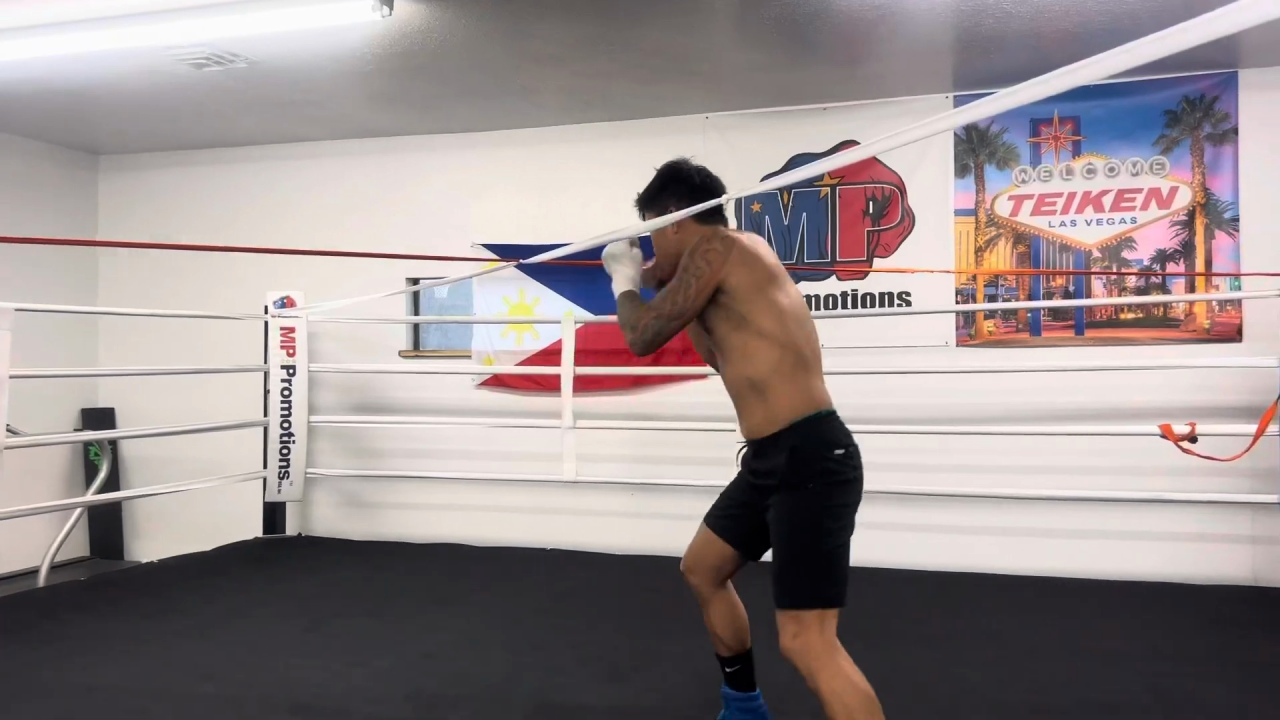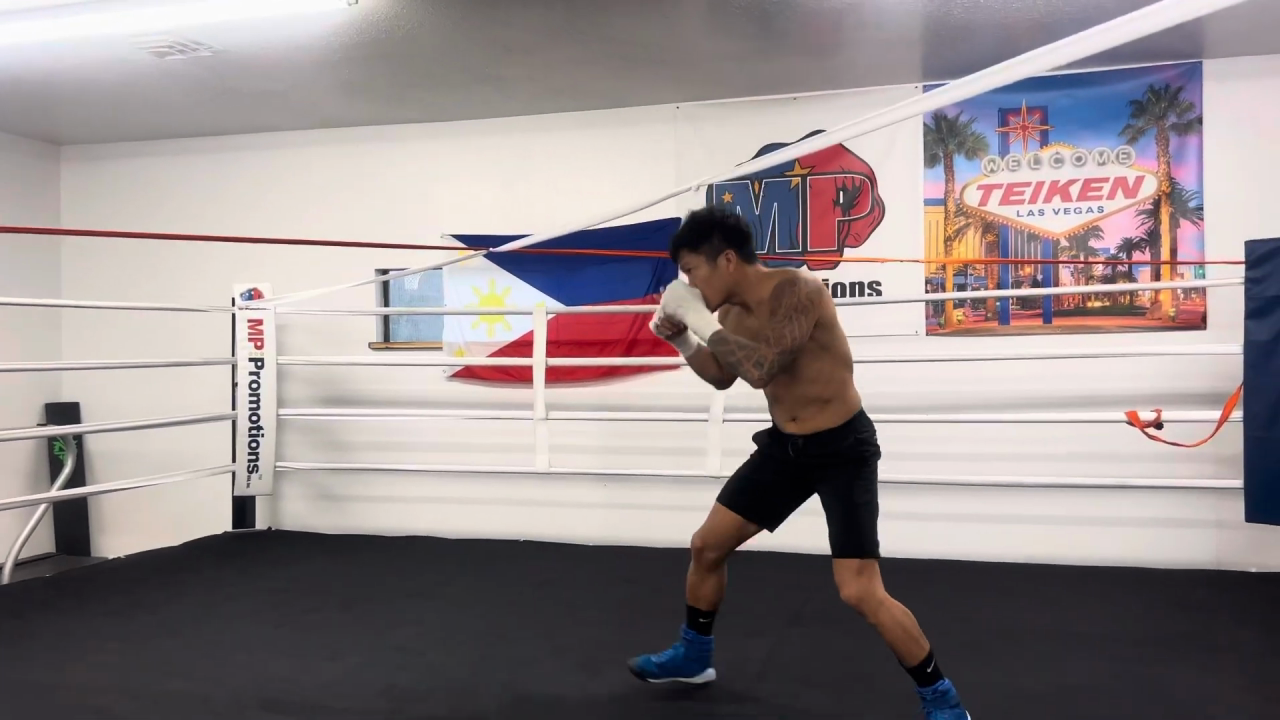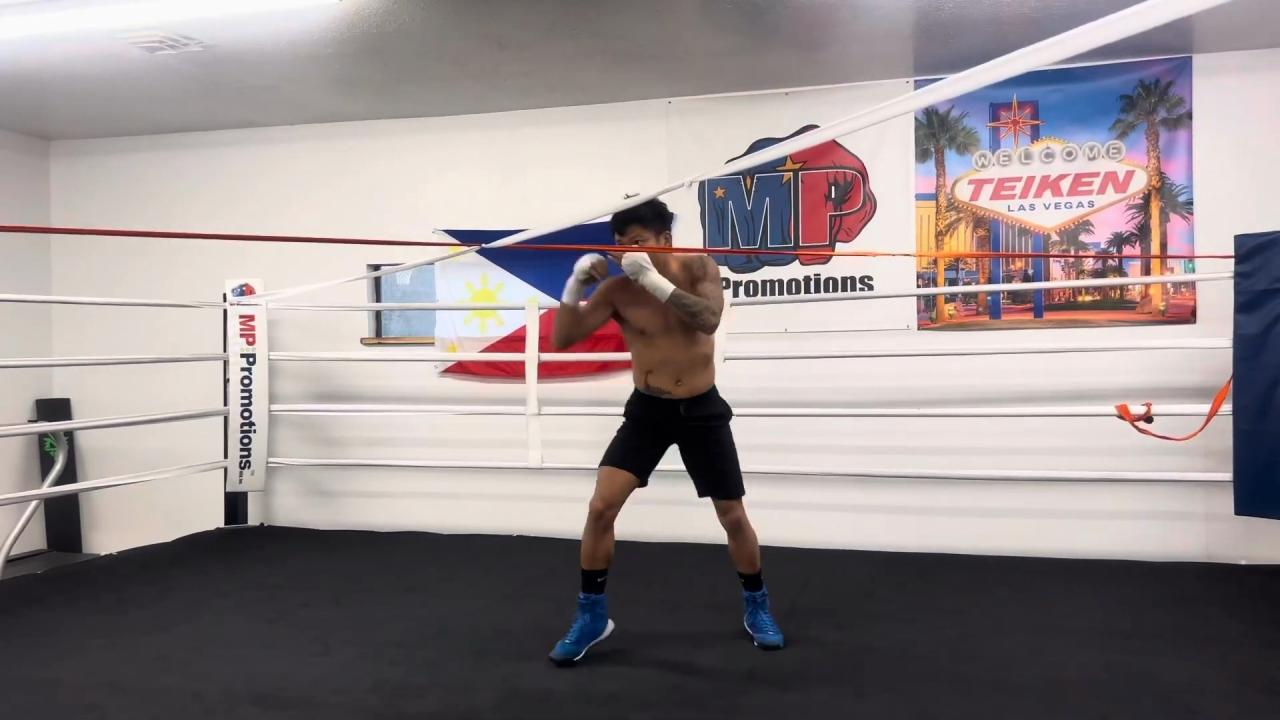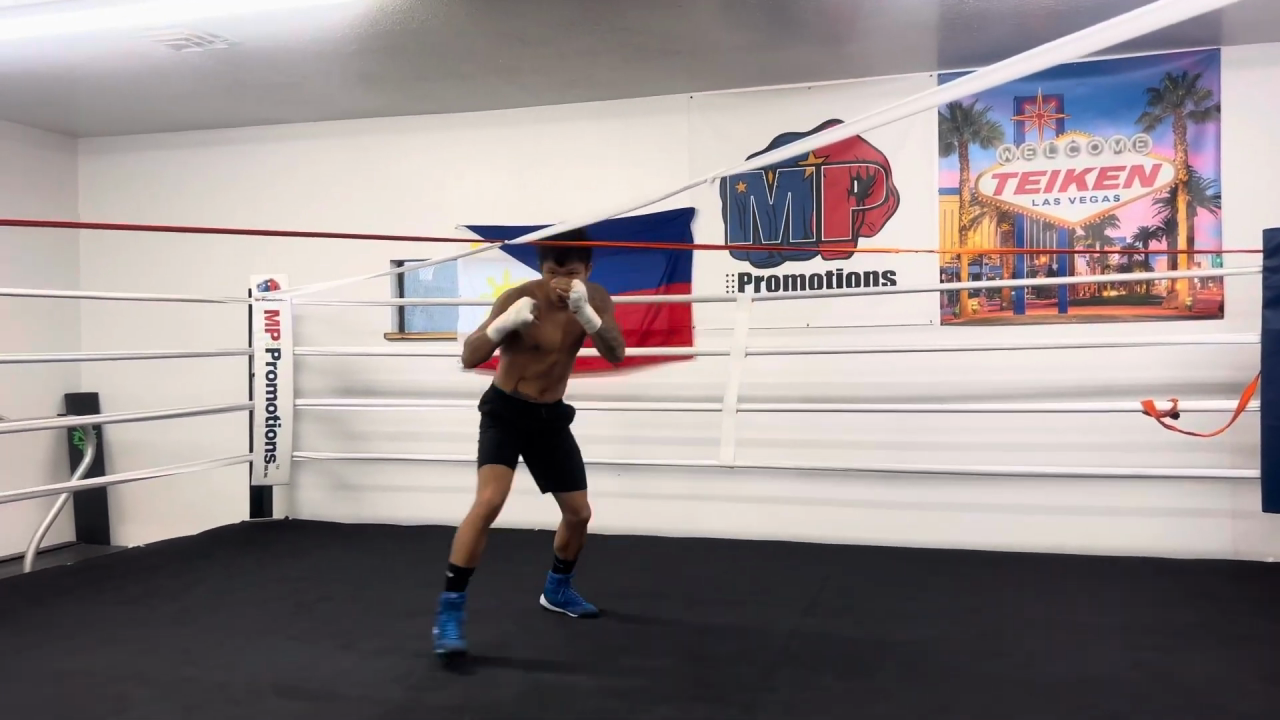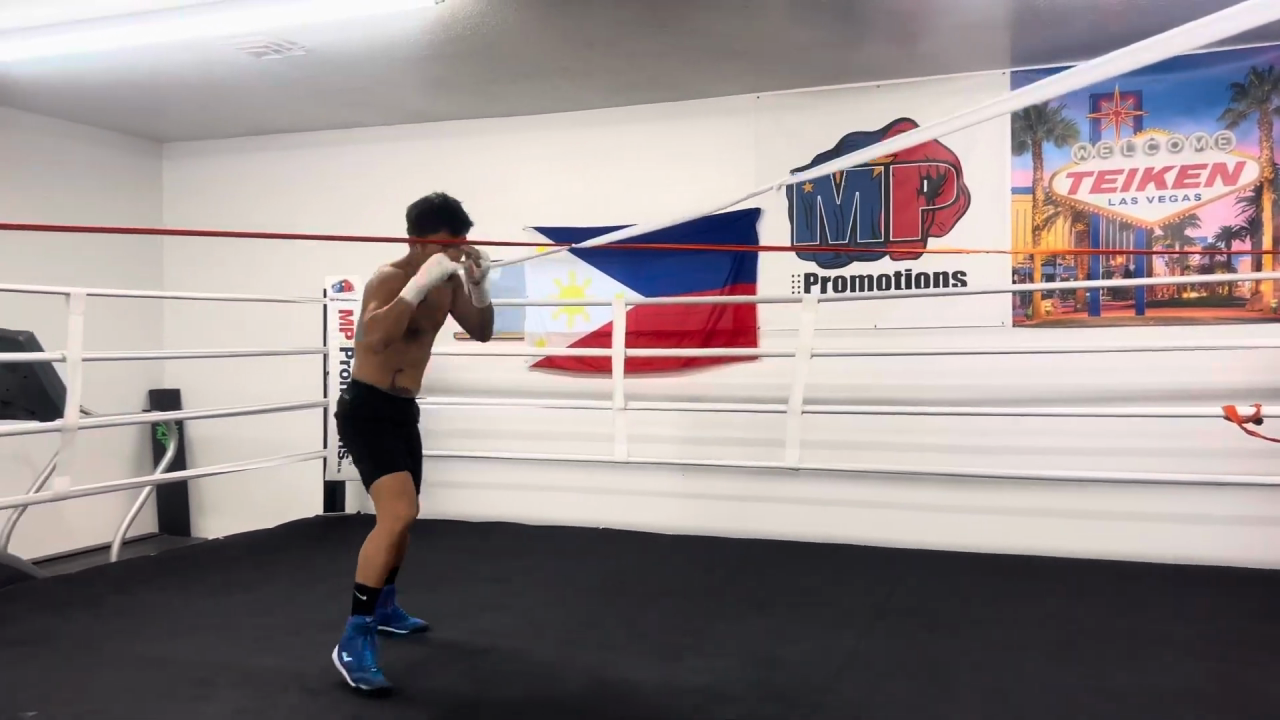
dt=0.7s
person 1, frame 1
left shoulder: (714, 248)
right shoulder: (747, 252)
left elbow: (643, 338)
left wrist: (623, 278)
right wrist: (647, 274)
left hip: (810, 461)
right hip: (777, 458)
left knee: (807, 644)
right knee: (700, 571)
person 1, frame 2
left shoulder: (797, 290)
right shoulder: (735, 309)
left elbow: (761, 370)
right elbow: (723, 376)
left wrist: (699, 319)
right wrist: (681, 336)
left hip: (843, 449)
right hip: (784, 447)
left knee: (860, 590)
right knee: (706, 546)
right ankle: (692, 655)
person 1, frame 3
left shoulder: (698, 269)
right shoulder: (616, 289)
left elbow: (708, 321)
right elbow: (563, 340)
left wrist: (654, 279)
right wrist: (574, 286)
left hip: (702, 410)
right hip: (647, 410)
left knee: (734, 519)
right knee: (601, 508)
left ankle: (756, 607)
right ankle: (591, 616)
person 1, frame 4
left shoulder: (595, 298)
right shoulder: (518, 300)
left elbow: (616, 360)
right elbow: (469, 359)
left wrist: (588, 316)
right wrist: (505, 322)
left hip: (551, 416)
right hip: (507, 411)
left knee: (579, 512)
right knee: (488, 503)
left ankle: (557, 588)
right ankle: (450, 610)
person 1, frame 5
left shoulder: (448, 280)
right shoulder: (389, 279)
left elbow: (481, 332)
right elbow: (376, 338)
left wrist: (479, 285)
right wrist: (419, 283)
left hip: (403, 410)
right hip: (366, 409)
left knee: (405, 514)
right knee: (397, 515)
left ankle: (382, 606)
right ankle: (357, 640)
